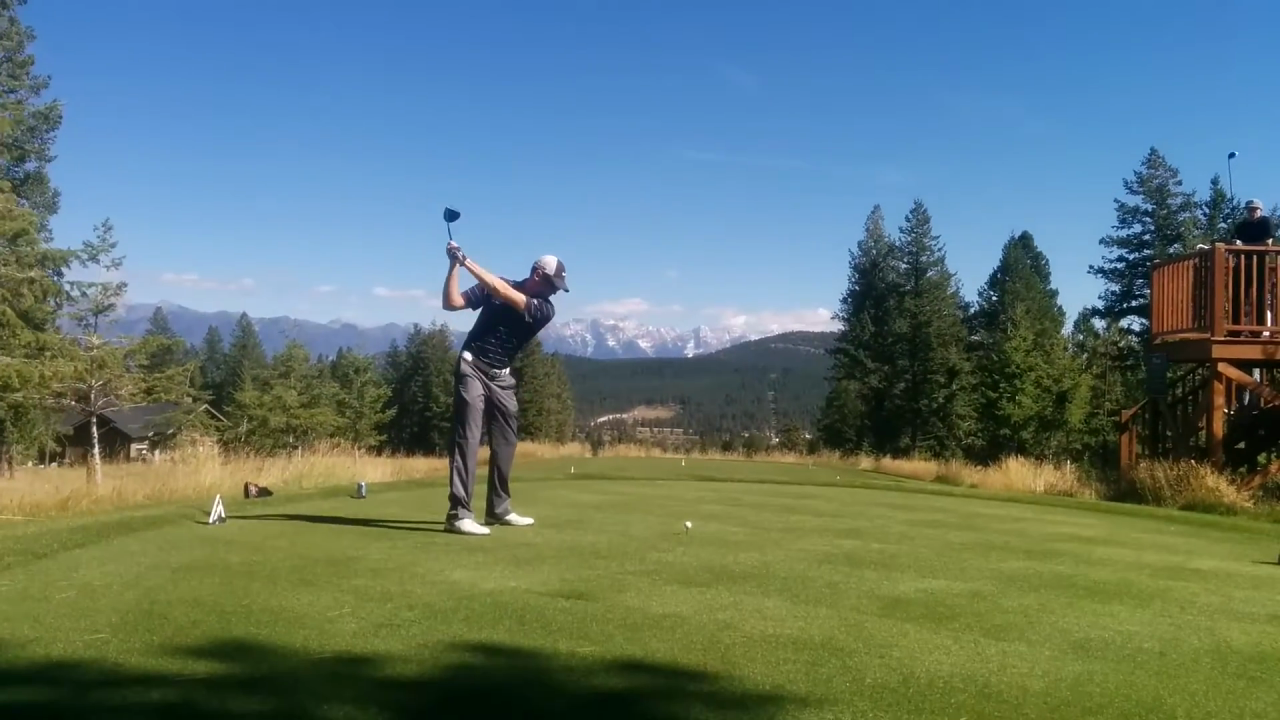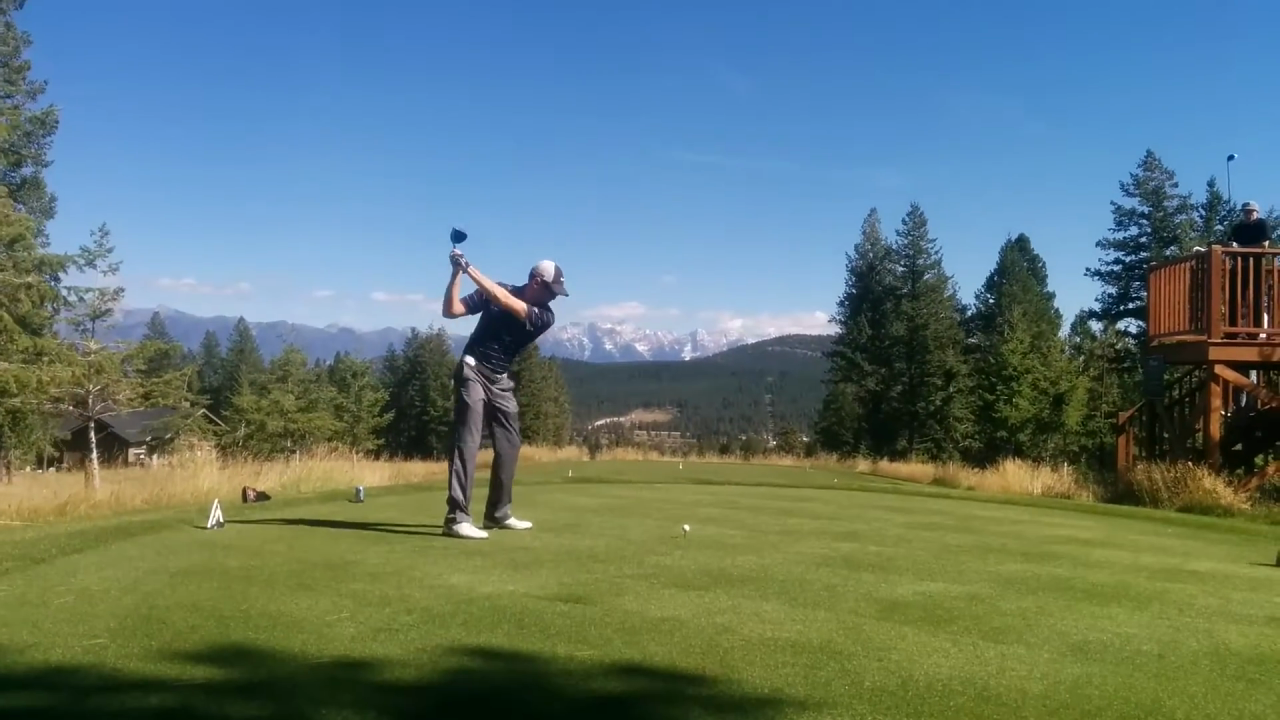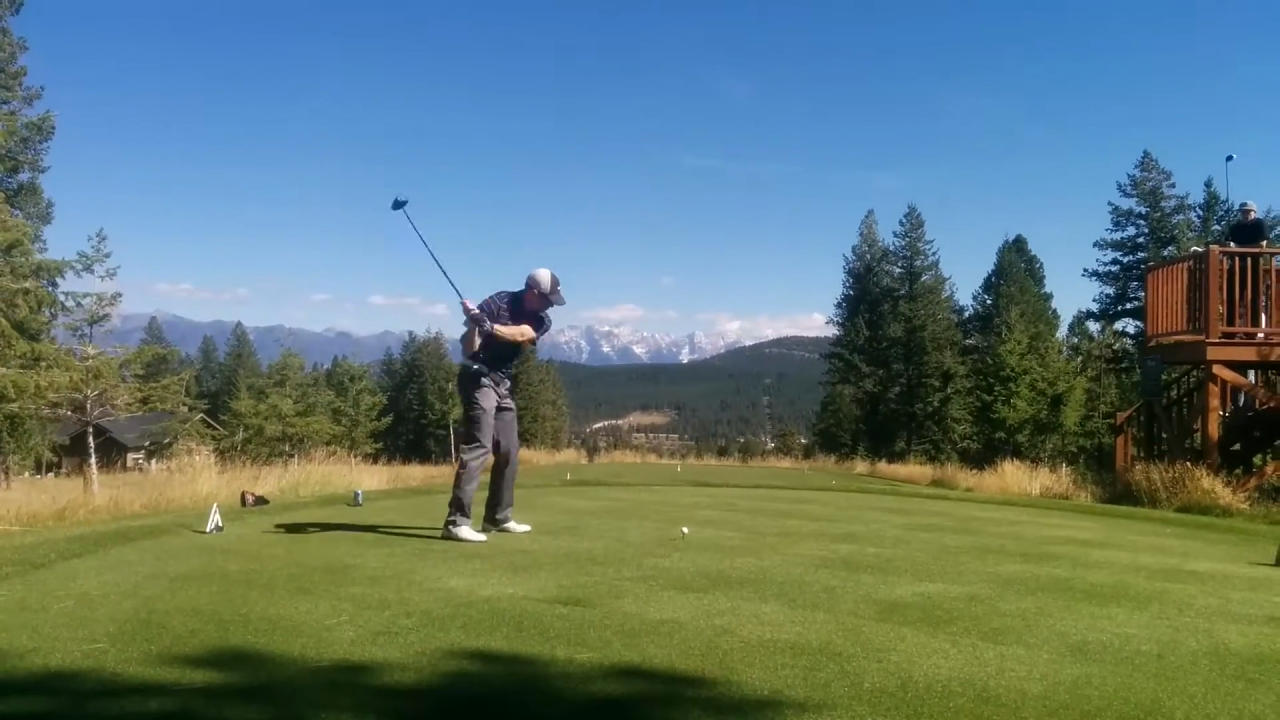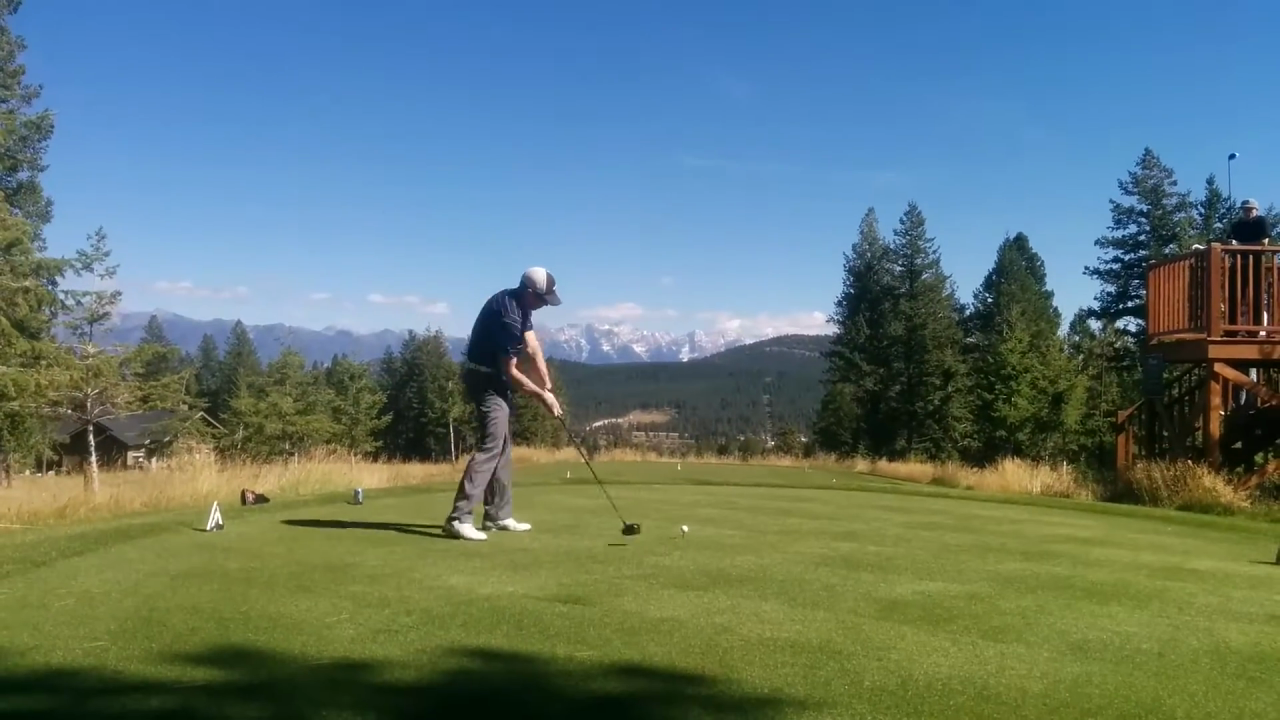
dt=0.1s
person 1, frame 1
left shoulder: (544, 310)
right shoulder: (494, 286)
left elbow: (504, 293)
right elbow: (450, 303)
left wrist: (468, 263)
right wrist: (454, 265)
left hip: (501, 376)
right hip: (472, 368)
left knee: (505, 443)
right knee: (467, 440)
left ankle: (499, 509)
right ankle: (459, 514)
person 1, frame 2
left shoulder: (544, 316)
right shoulder: (497, 291)
left elbow: (506, 302)
right elbow: (450, 311)
left wrist: (471, 271)
right wrist: (457, 273)
left hip: (501, 380)
right hip: (473, 372)
left knee: (508, 447)
right knee: (467, 444)
left ankle: (498, 513)
right ankle: (457, 518)
person 1, frame 3
left shoulder: (542, 320)
right shoulder: (496, 303)
left elbow: (517, 334)
right elbow: (468, 347)
left wrist: (488, 325)
right wrist: (475, 325)
left hip: (501, 382)
right hip: (478, 378)
left knee: (508, 451)
right knee: (478, 447)
left ankle: (498, 516)
right ankle: (457, 521)
person 1, frame 4
left shoulder: (521, 307)
right shoulder: (506, 314)
left elbow: (533, 347)
right elbow: (511, 372)
left wrist: (546, 383)
right wrist: (541, 395)
left hip: (497, 379)
right hip: (485, 378)
left knee: (501, 446)
right knee: (491, 446)
left ankle: (497, 514)
right ankle: (460, 517)
